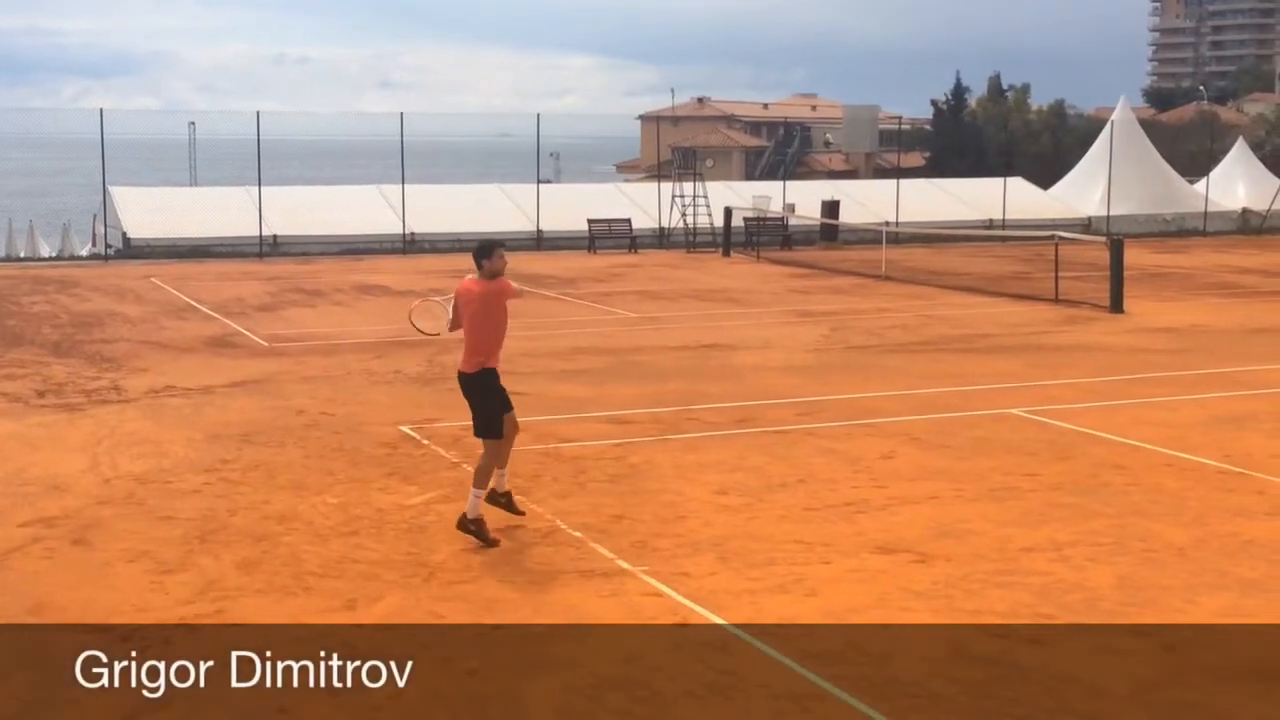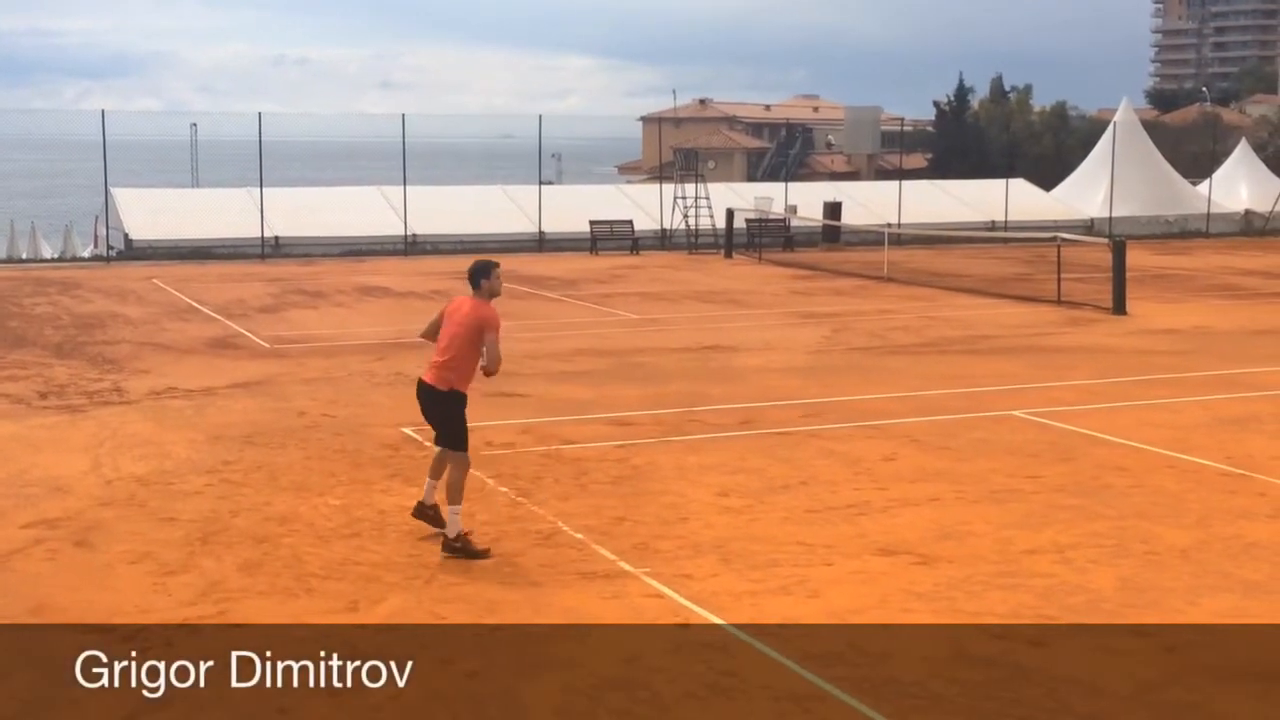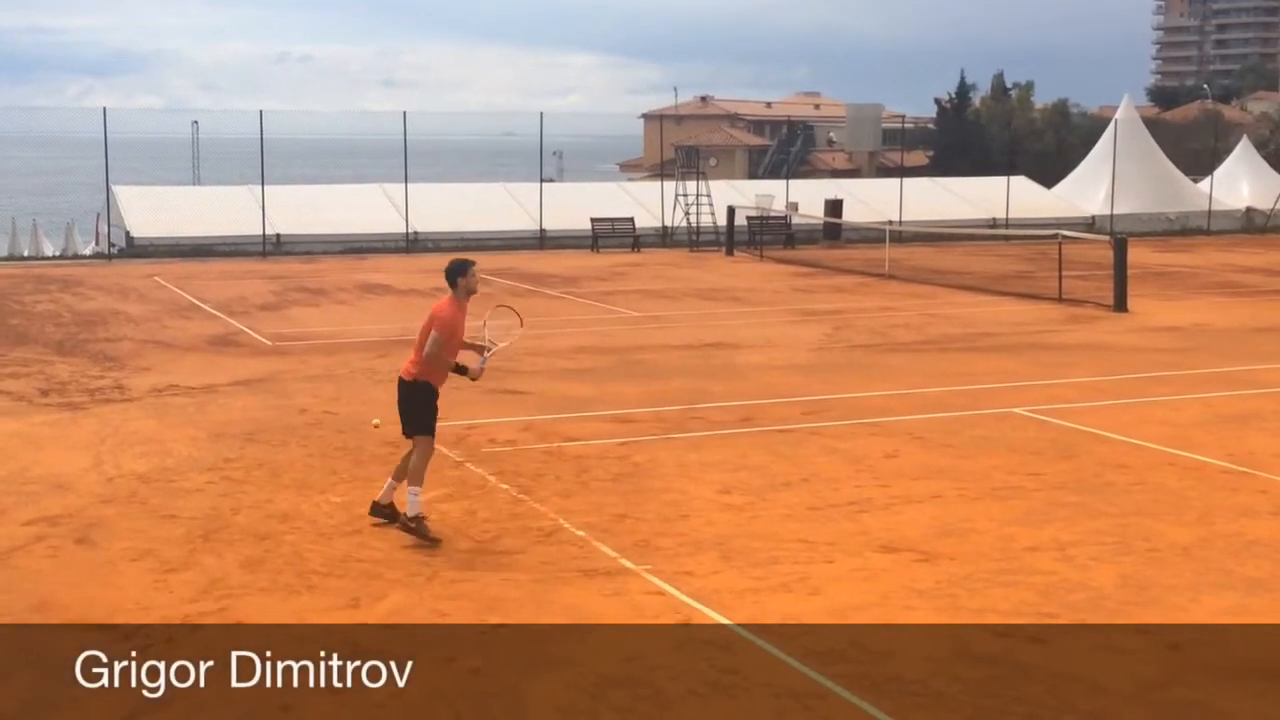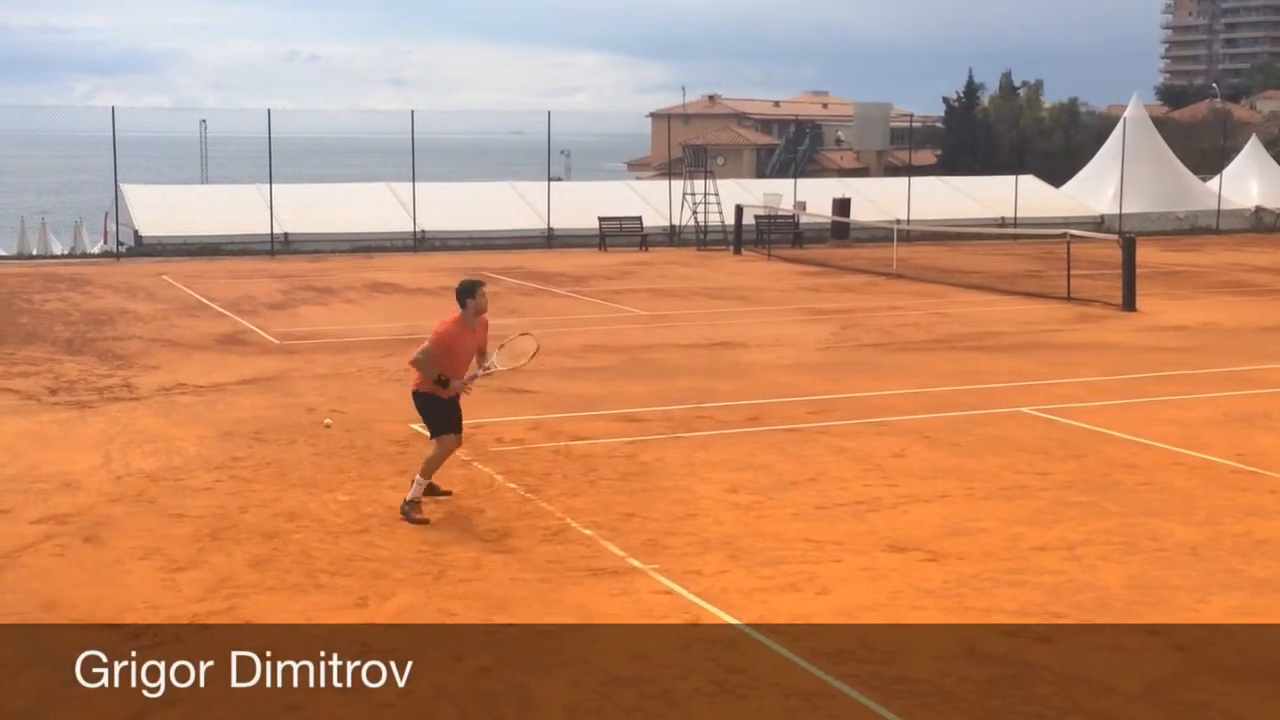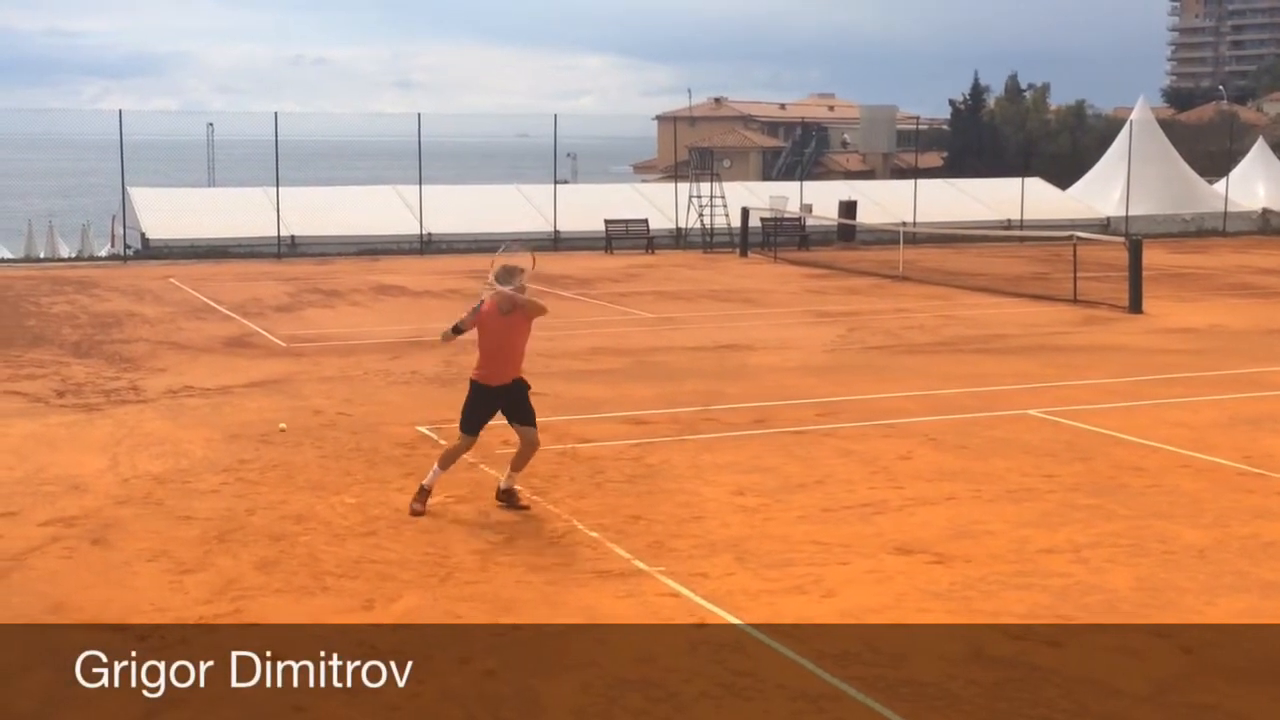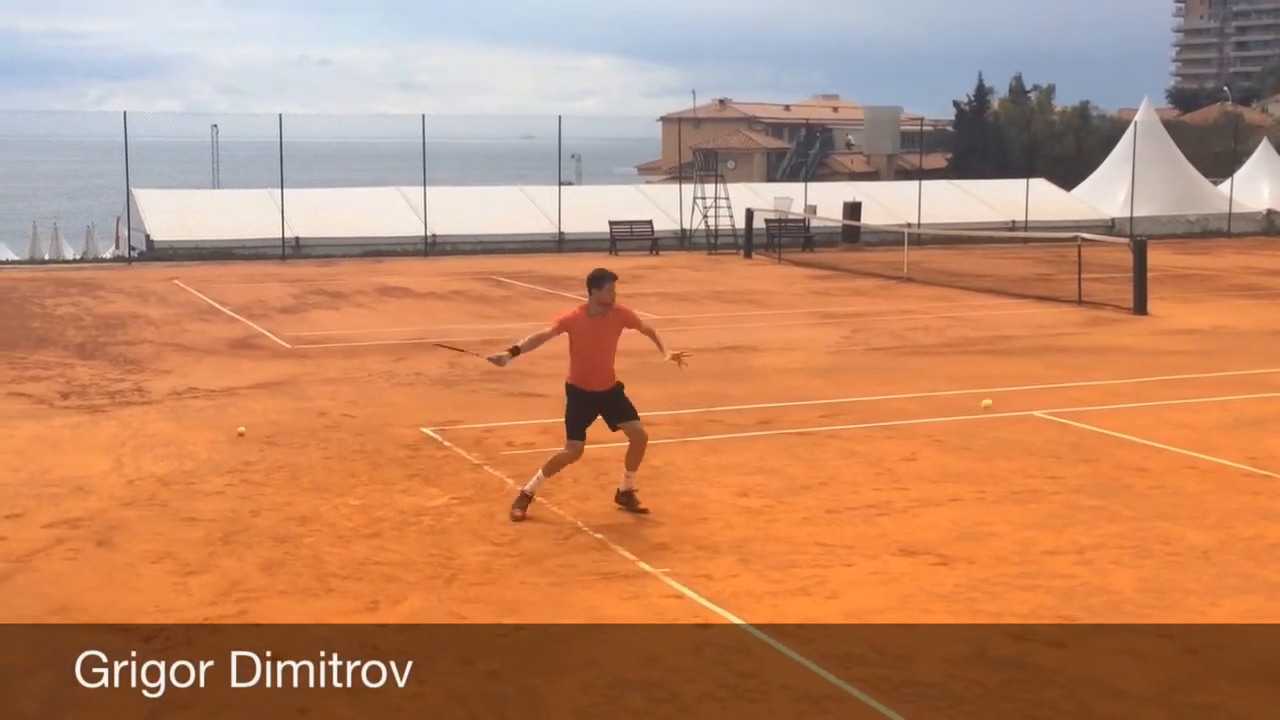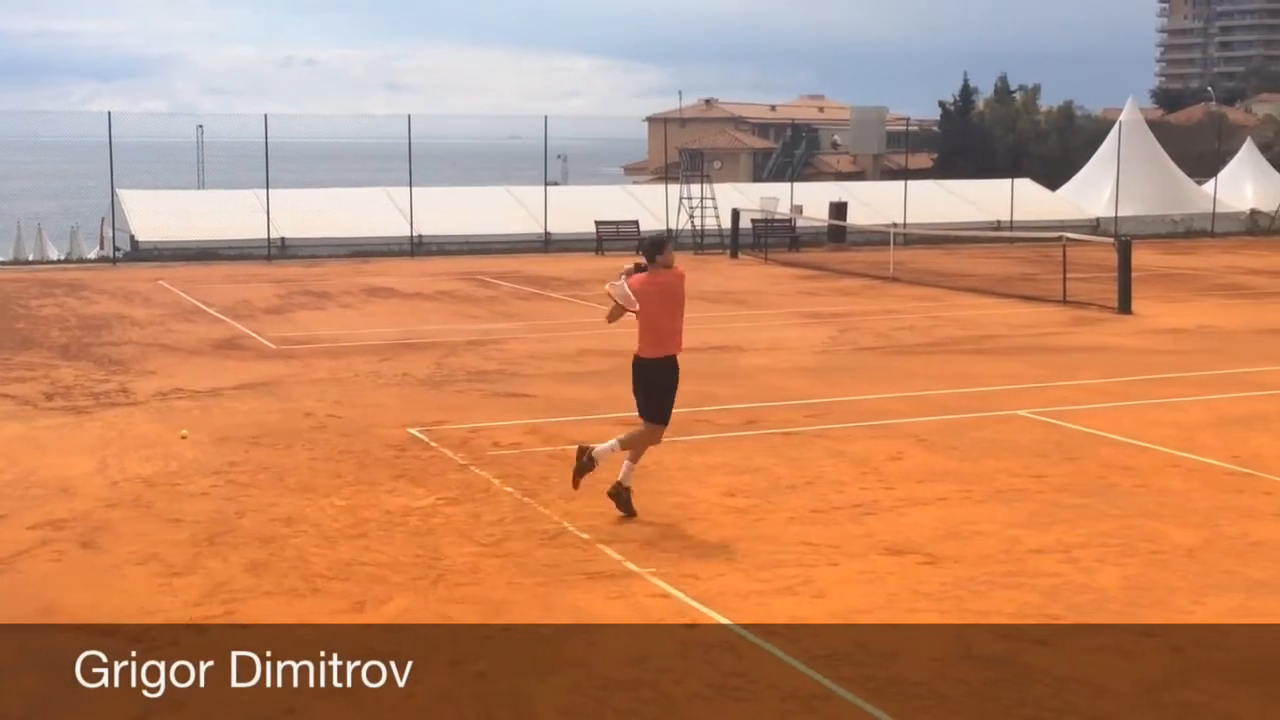
dt=0.4s
person 1, frame 1
left shoulder: (465, 287)
right shoulder: (497, 288)
left elbow: (453, 326)
right elbow: (517, 291)
left hip: (478, 371)
right hip: (480, 374)
left knee: (509, 427)
right knee: (493, 448)
left ankle: (499, 491)
right ankle: (471, 517)
person 1, frame 2
left shoulder: (456, 304)
right shoulder: (488, 315)
left elbow: (426, 333)
right elbow: (493, 364)
right wrist: (486, 366)
left hip: (428, 386)
right hip: (447, 392)
left knee: (449, 448)
right knee: (460, 462)
left ankle: (427, 504)
right ankle: (454, 537)
person 1, frame 3
left shoulder: (456, 306)
right shoulder: (449, 311)
right elbow: (430, 354)
left wrist: (475, 346)
right wrist: (465, 371)
left hip: (423, 382)
right hip: (417, 382)
left knee: (420, 447)
right knee: (424, 447)
left ankle: (383, 503)
right ankle: (412, 516)
person 1, frame 4
left shoulder: (481, 324)
right shoulder: (448, 330)
left elbow: (481, 352)
right elbow: (417, 360)
left wrist: (484, 367)
right wrist: (445, 382)
left hip: (448, 392)
right hip: (428, 392)
left knee: (455, 442)
right knee: (445, 444)
left ankle: (424, 482)
right ankle: (411, 500)
person 1, frame 5
left shoulder: (525, 309)
right shoulder: (482, 311)
left elbow: (542, 308)
right elbow: (445, 338)
left wrist: (509, 295)
right wrist: (461, 325)
left hip: (513, 384)
right hip: (482, 384)
left knee: (531, 442)
right knee: (464, 444)
left ankle: (506, 489)
right ankle: (425, 488)
person 1, frame 6
left shoulder: (621, 313)
right shoulder: (573, 317)
left elbow: (647, 330)
right elbow: (541, 337)
left wrist: (666, 352)
right wrist: (512, 353)
left hip: (609, 388)
right hip: (580, 391)
left knee: (639, 437)
right knee: (573, 452)
left ankle: (625, 491)
right ankle: (527, 494)
person 1, frame 7
left shoulder: (634, 283)
right shoulder: (675, 276)
left elbow: (611, 318)
right wrist: (638, 269)
left hip: (643, 361)
right hip: (663, 364)
left knee: (651, 428)
right knee: (653, 430)
left ankle: (623, 485)
right ankle: (592, 455)
